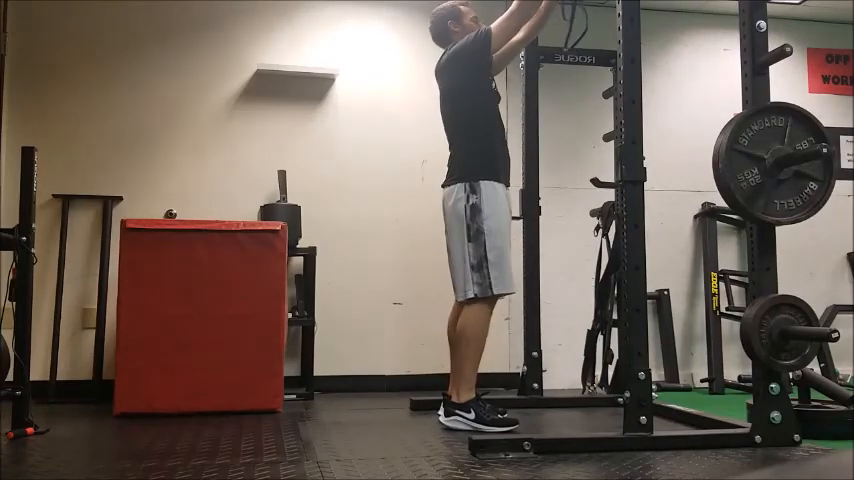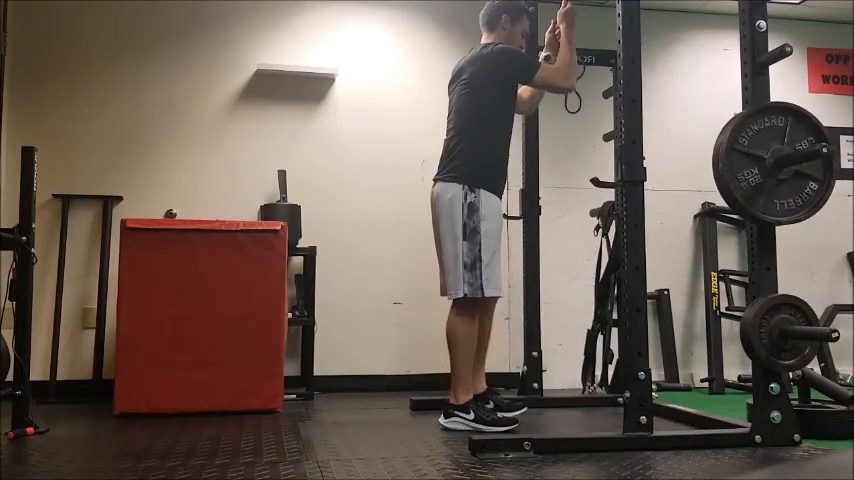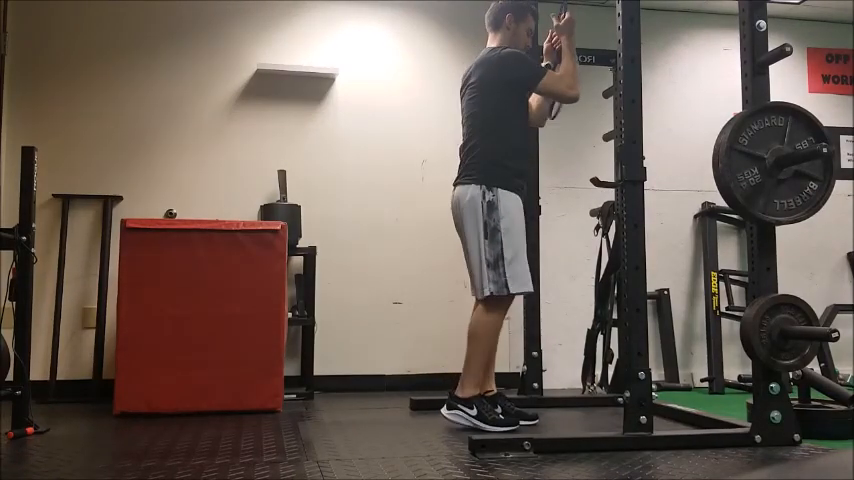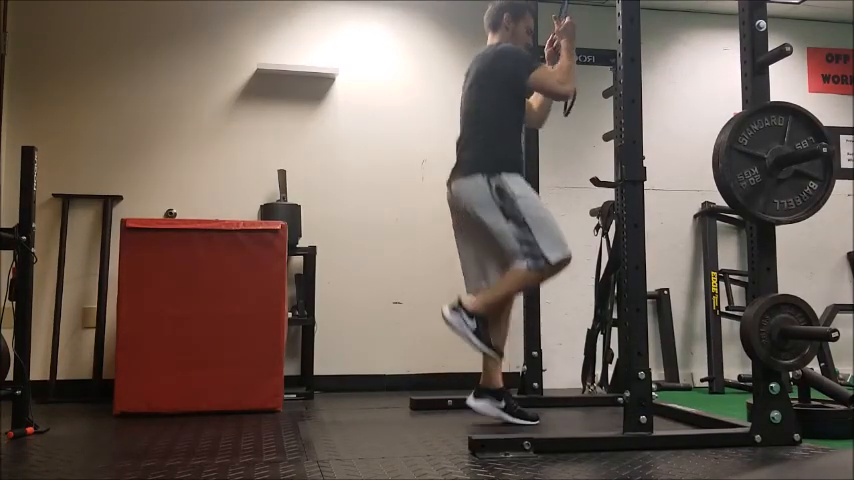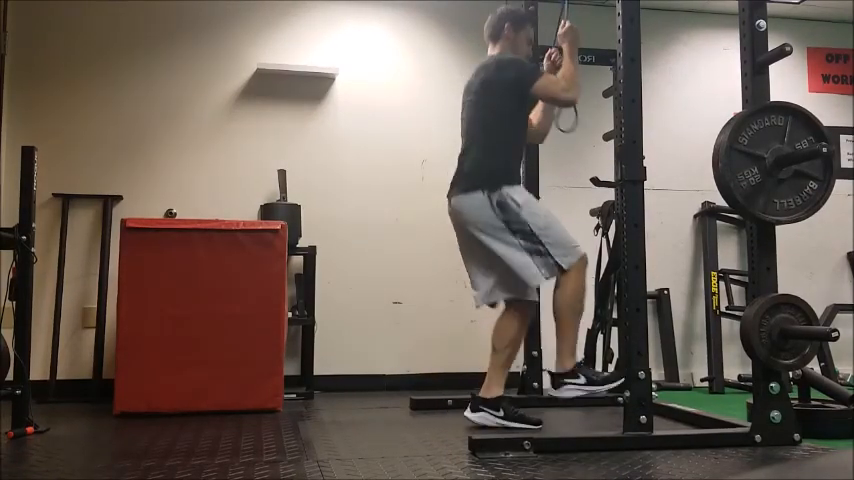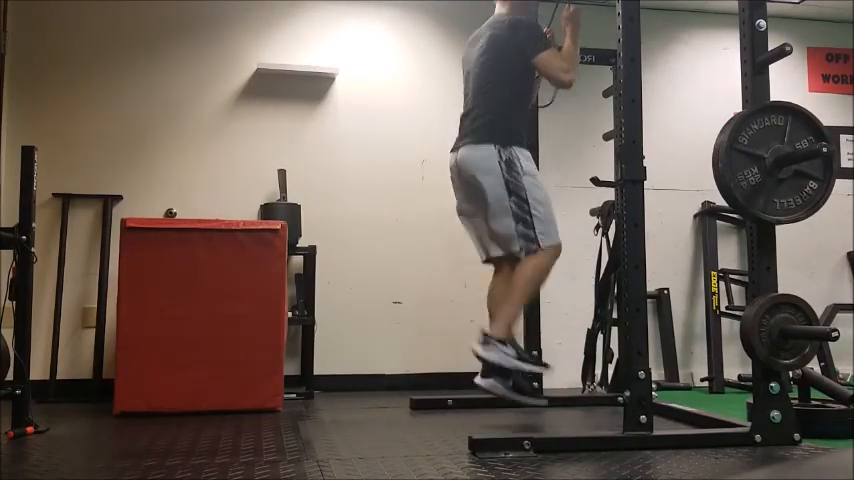
dt=0.5s
person 1, frame 1
left shoulder: (472, 65)
right shoulder: (459, 57)
left elbow: (523, 35)
left hip: (474, 187)
right hip: (477, 187)
left knee: (471, 296)
right knee: (481, 295)
left ankle: (457, 396)
right ankle: (462, 403)
person 1, frame 2
left shoulder: (477, 65)
right shoulder: (499, 57)
left elbow: (526, 101)
right elbow: (565, 79)
left wrist: (550, 45)
left hip: (464, 188)
right hip: (470, 190)
left knee: (480, 295)
right knee: (471, 296)
left ankle: (477, 390)
right ankle: (460, 404)
person 1, frame 3
left shoulder: (485, 68)
right shoulder: (508, 60)
left elbow: (535, 116)
right elbow: (570, 91)
left wrist: (547, 63)
right wrist: (567, 42)
left hip: (485, 191)
right hip: (489, 191)
left knee: (495, 296)
right knee: (497, 295)
left ankle: (485, 394)
right ankle: (465, 397)
person 1, frame 4
left shoulder: (487, 67)
right shoulder: (506, 57)
left elbow: (535, 116)
right elbow: (563, 87)
left wrist: (547, 62)
right wrist: (566, 45)
left hip: (469, 182)
right hip: (489, 179)
left knee: (502, 296)
right knee: (552, 255)
left ankle: (490, 388)
right ankle: (471, 307)
person 1, frame 5
left shoulder: (482, 79)
right shoulder: (507, 67)
left elbow: (533, 133)
right elbow: (568, 95)
left wrist: (546, 89)
right wrist: (569, 49)
left hip: (469, 198)
right hip: (491, 193)
left knee: (520, 300)
right knee: (571, 263)
left ankle: (488, 399)
right ankle: (567, 370)
person 1, frame 6
left shoulder: (478, 39)
right elbow: (565, 75)
left wrist: (536, 59)
left hip: (467, 153)
right hip: (496, 151)
left knee: (511, 257)
right knee: (544, 247)
left ankle: (496, 364)
right ankle: (499, 341)
